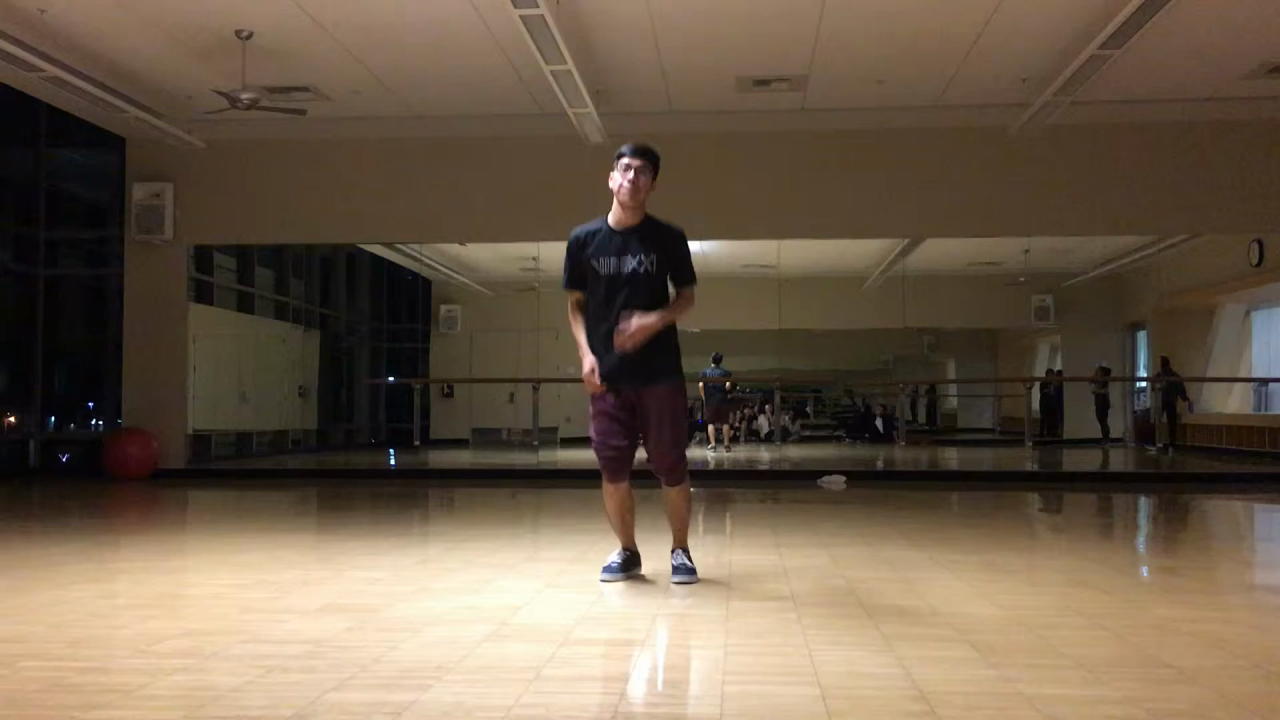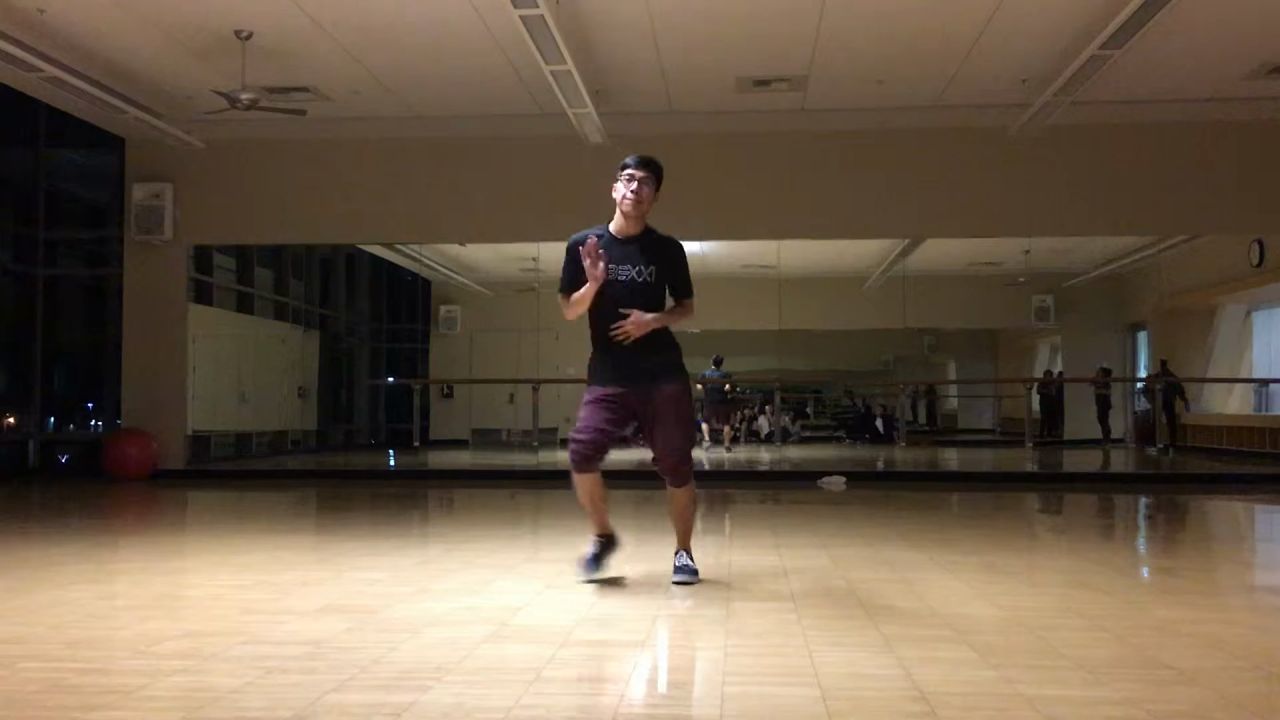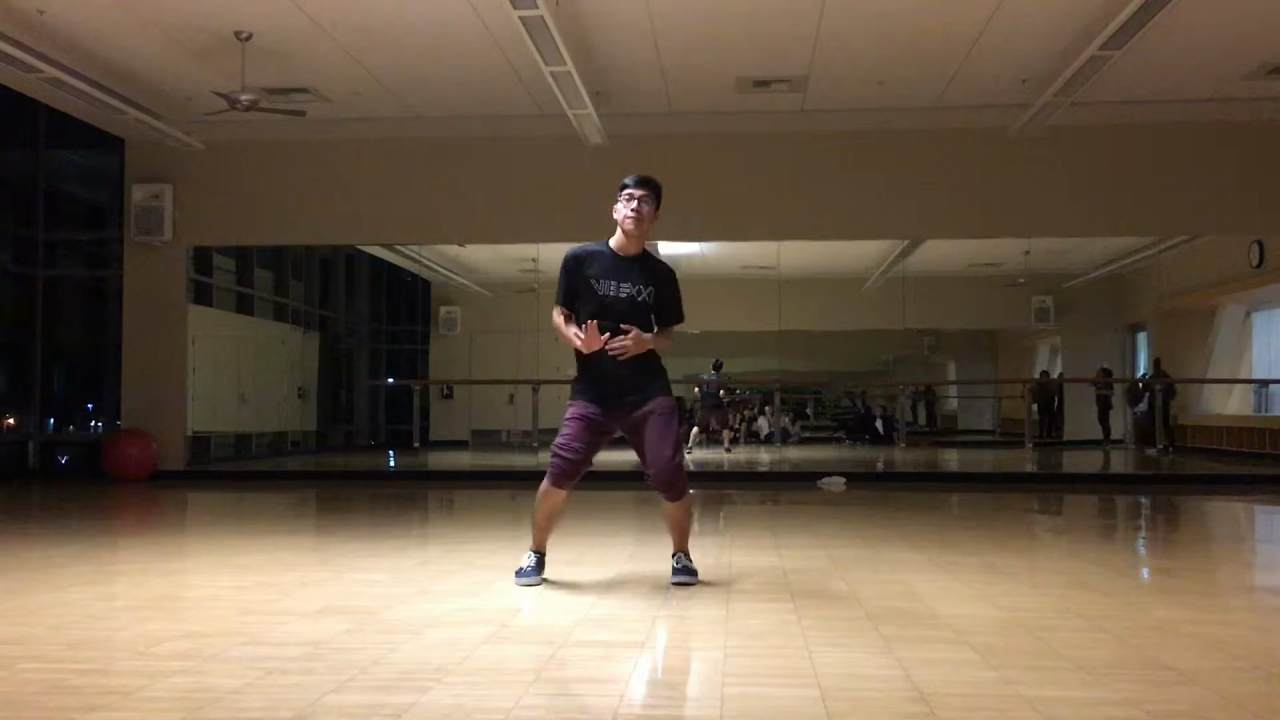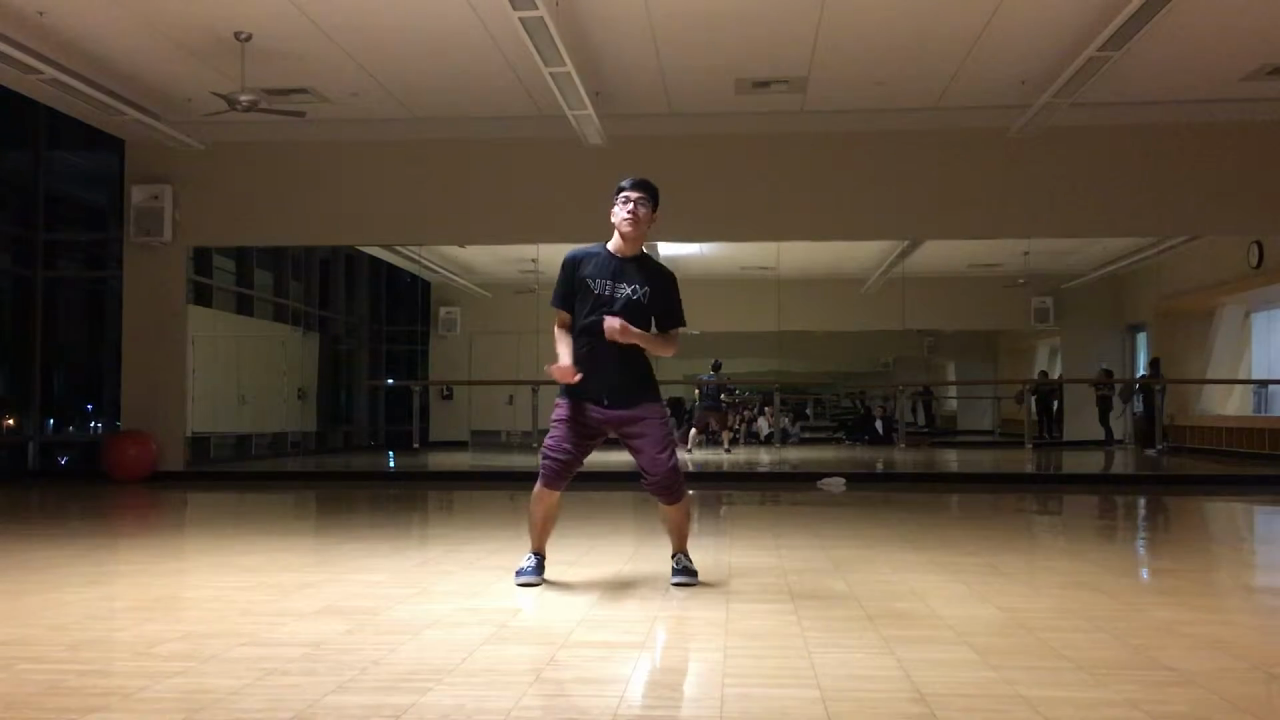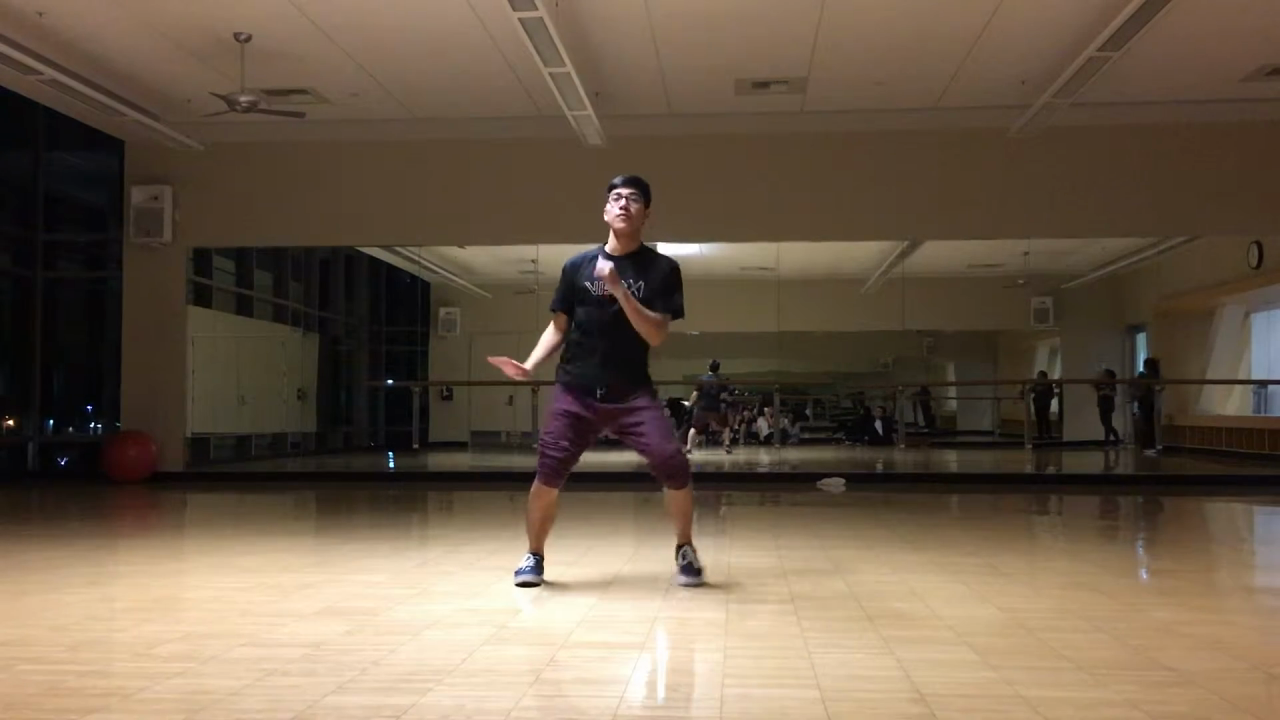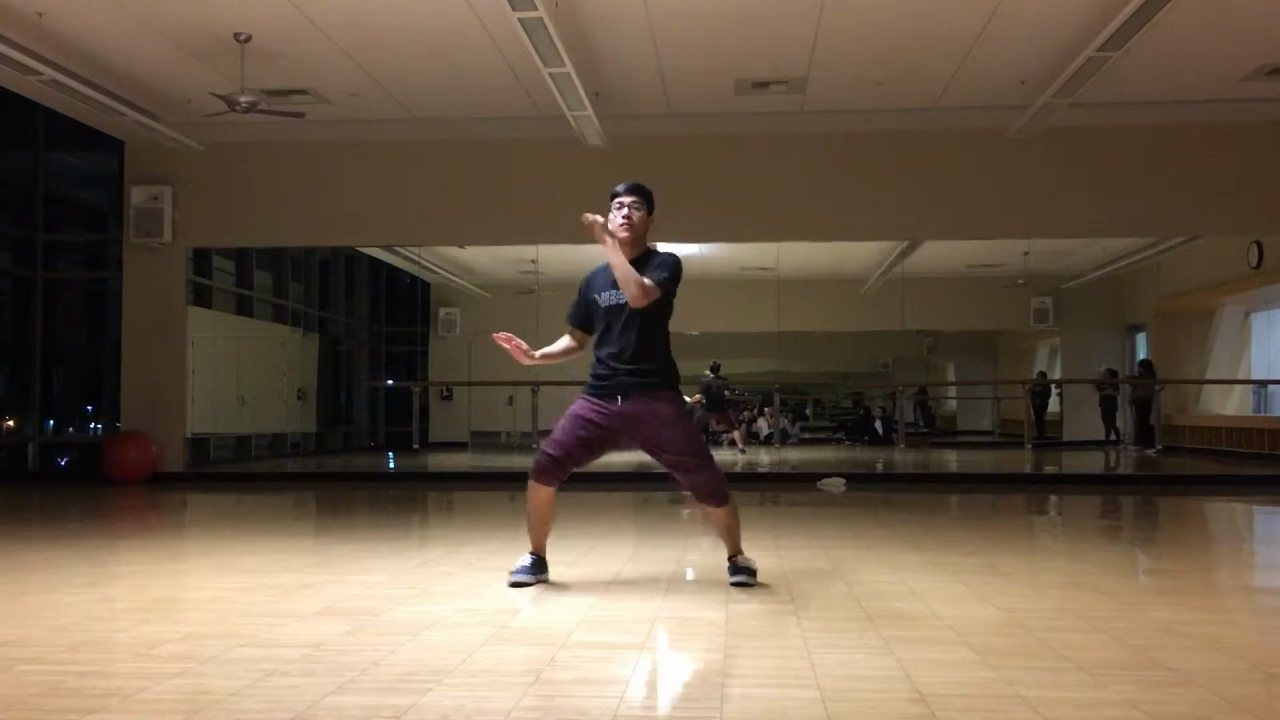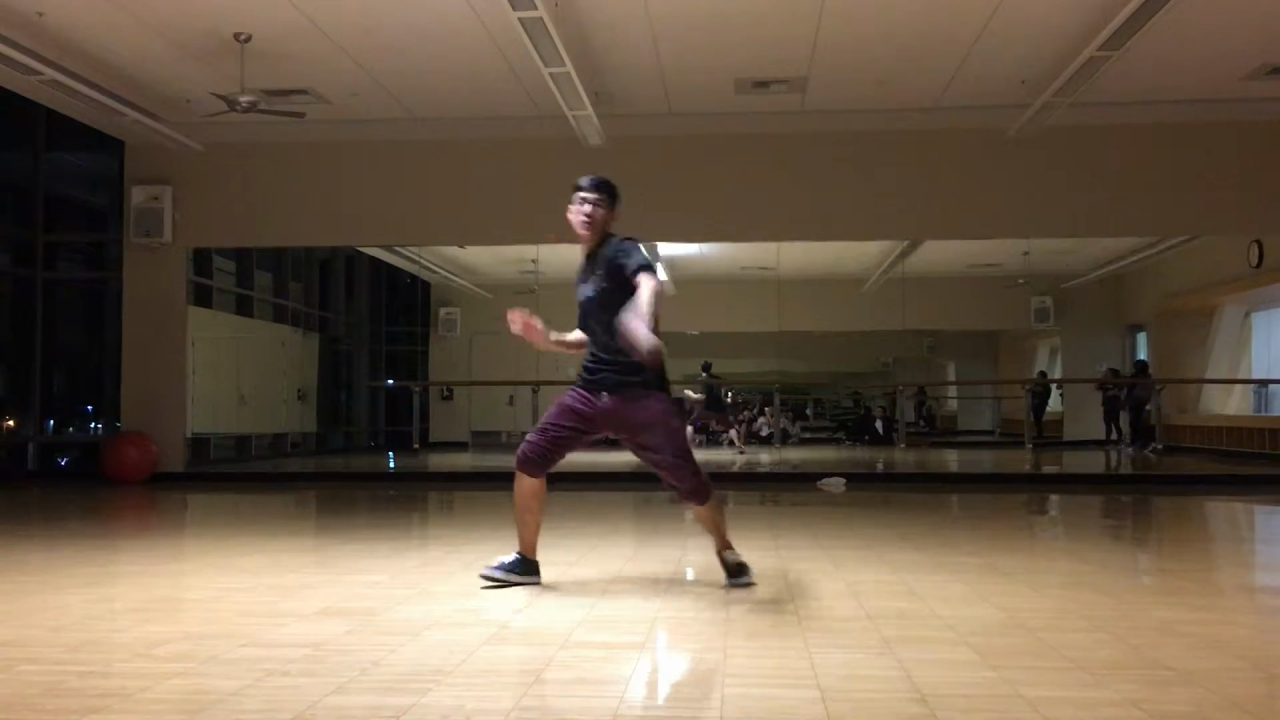
dt=0.2s
person 1, frame 1
left shoulder: (669, 238)
right shoulder: (583, 239)
left elbow: (687, 296)
right elbow: (576, 303)
left wrist: (654, 321)
right wrist: (585, 352)
left hip: (659, 371)
right hip: (609, 373)
left knee: (670, 463)
right knee: (613, 463)
left ankle: (680, 550)
right ankle: (627, 551)
person 1, frame 2
left shoulder: (669, 249)
right shoulder: (584, 244)
left elbow: (684, 309)
right elbow: (569, 311)
left wrist: (654, 320)
right wrist: (593, 283)
left hip: (663, 374)
right hip: (609, 373)
left knee: (676, 467)
right knee: (582, 455)
left ankle: (683, 552)
right ankle: (603, 536)
person 1, frame 3
left shoulder: (661, 274)
right shoulder: (580, 259)
right elbow: (559, 317)
left wrist: (647, 342)
right wrist: (580, 340)
left hip: (649, 392)
right hip: (592, 392)
left knee: (670, 476)
right knee: (561, 471)
left ankle: (681, 554)
right ankle: (535, 553)
person 1, frame 4
left shoulder: (660, 278)
right shoulder: (578, 261)
left elbow: (669, 345)
right elbow: (562, 323)
left wrist: (633, 335)
right wrist: (563, 359)
left hip: (637, 397)
right hip: (581, 394)
left knee: (666, 479)
right knee: (553, 473)
left ankle: (680, 555)
right ankle: (535, 555)
person 1, frame 5
left shoulder: (662, 268)
right shoulder: (578, 265)
left elbow: (656, 334)
right elbow: (559, 326)
left wrist: (618, 289)
right wrist: (529, 364)
left hip: (630, 391)
right hip: (575, 390)
left knee: (672, 462)
right knee: (550, 472)
left ankle: (685, 548)
right ankle: (534, 555)
person 1, frame 6
left shoulder: (665, 263)
right shoulder: (594, 280)
left elbow: (639, 295)
right elbow: (576, 339)
left wrist: (609, 245)
right wrist: (536, 356)
left hip: (654, 397)
right hip: (601, 396)
left knee: (707, 482)
right knee: (546, 466)
left ankle: (737, 556)
right ankle: (537, 558)
person 1, frame 7
left shoulder: (623, 251)
right shoulder: (581, 270)
left elbow: (649, 285)
left wrist: (639, 322)
right wrist: (548, 339)
left hip: (641, 390)
right hip: (590, 390)
left knee: (686, 479)
right knee: (531, 460)
left ankle: (727, 552)
right ankle: (525, 559)
